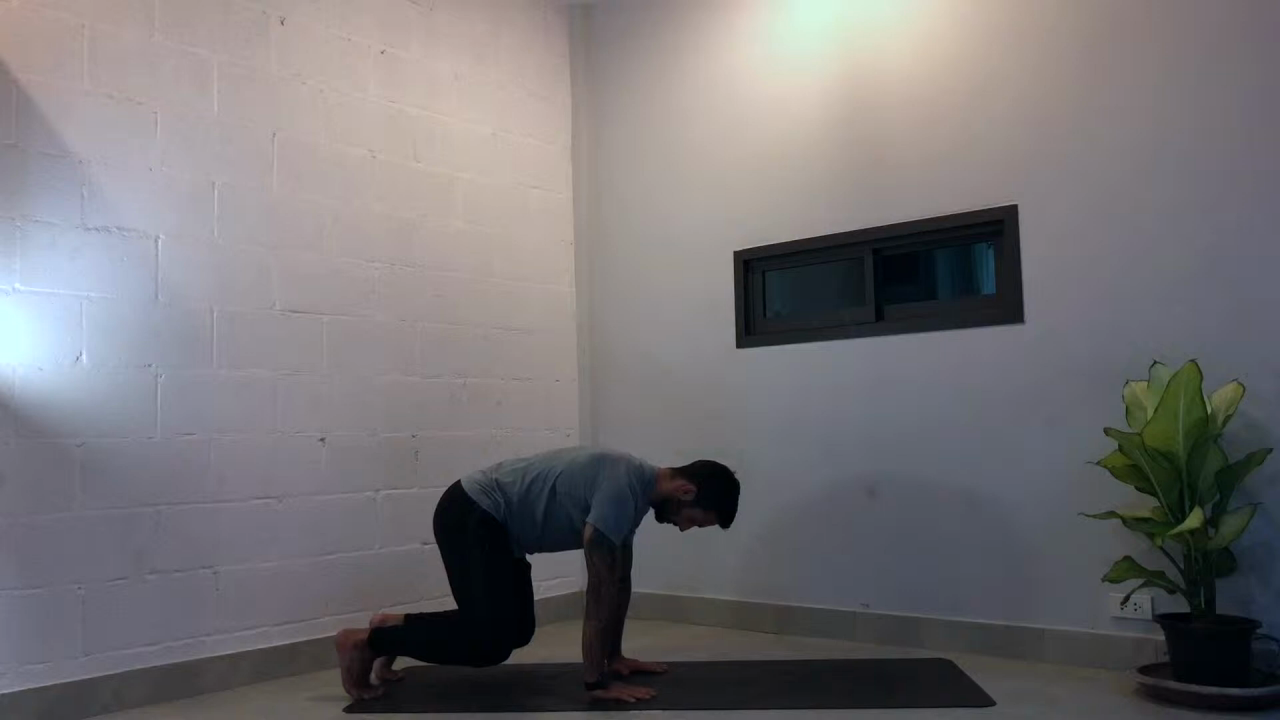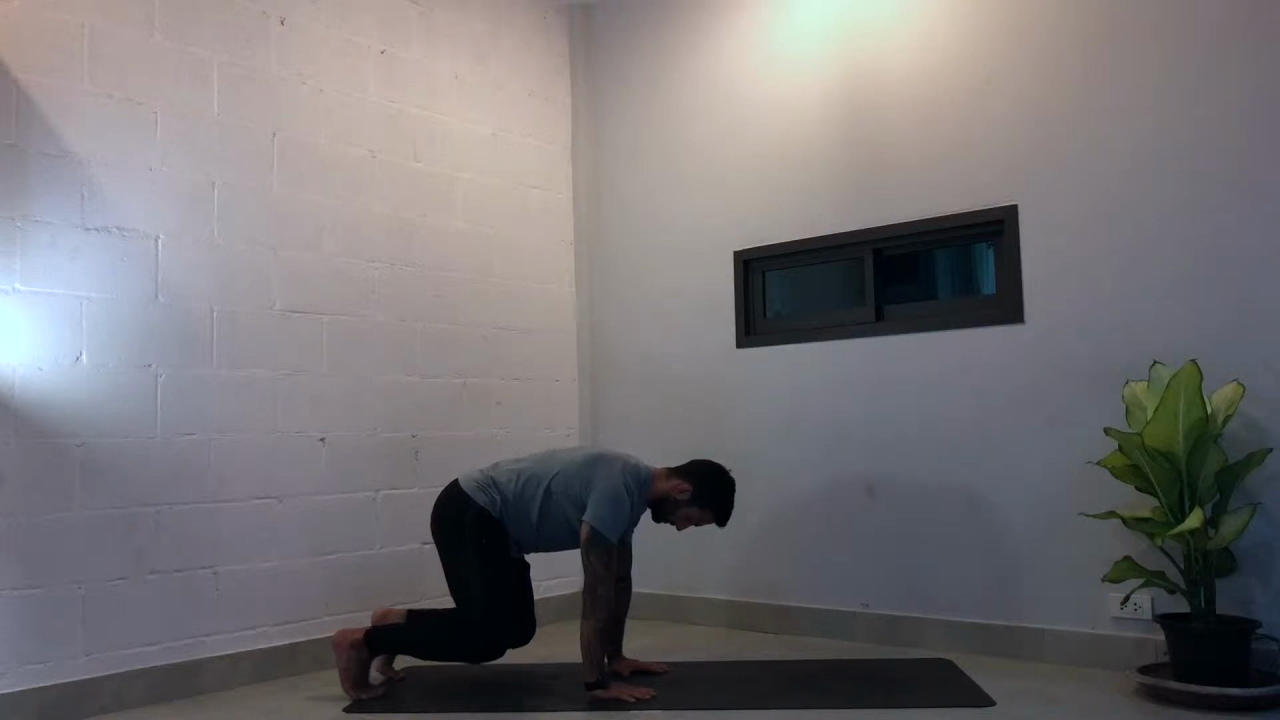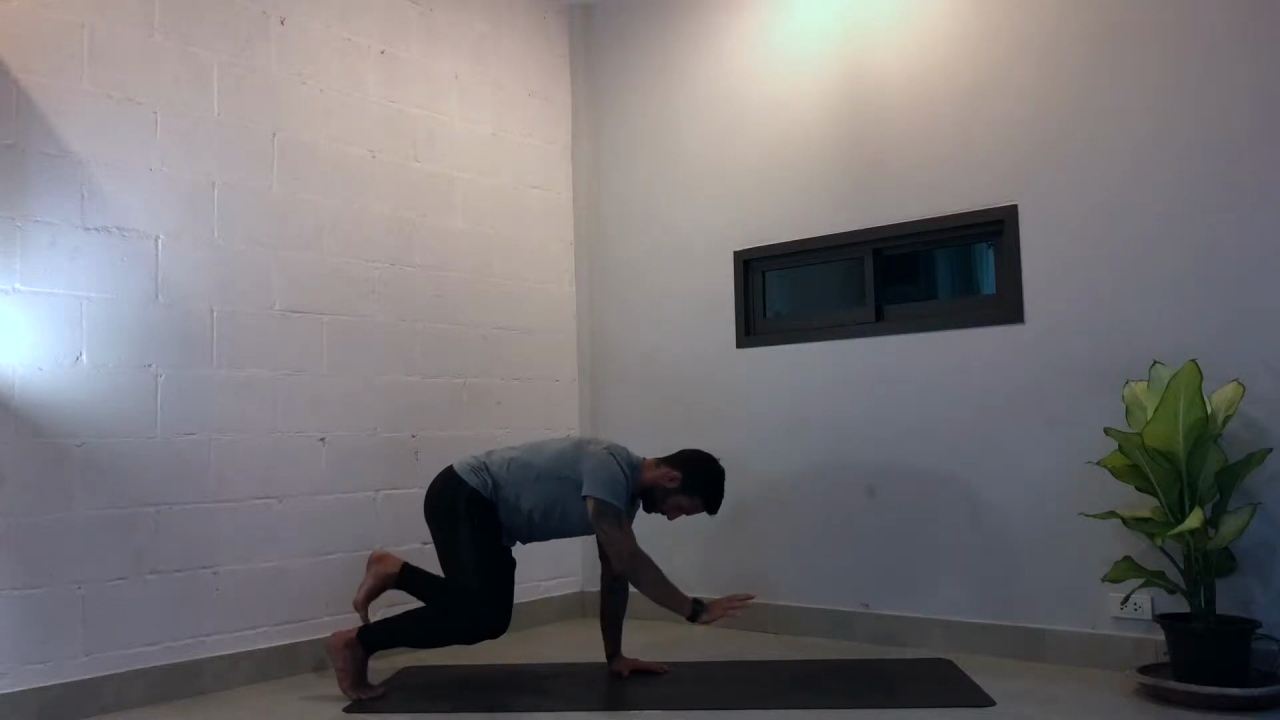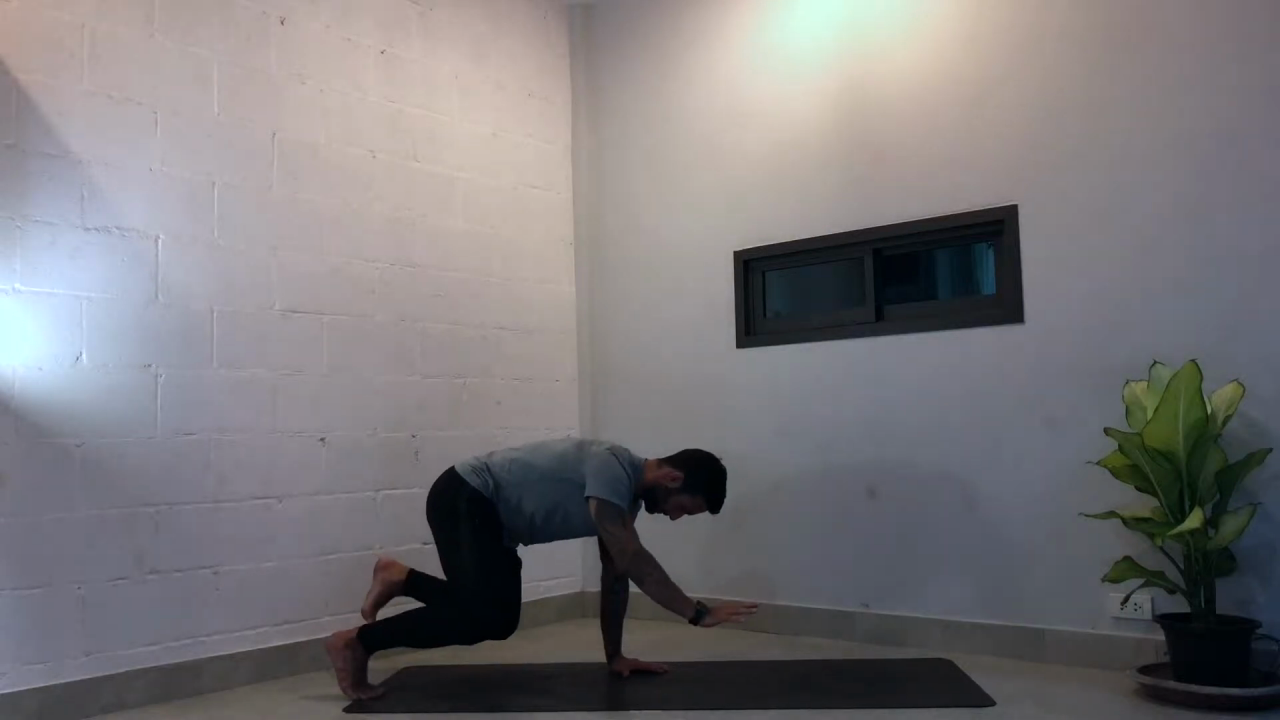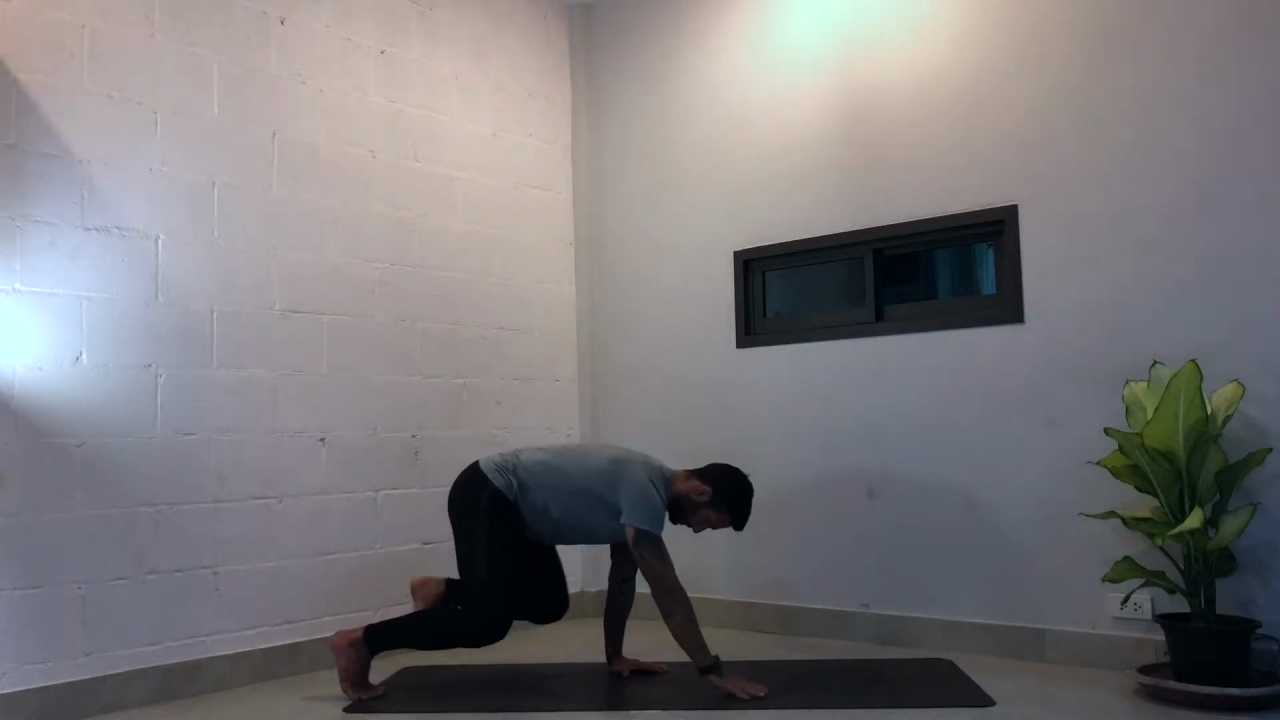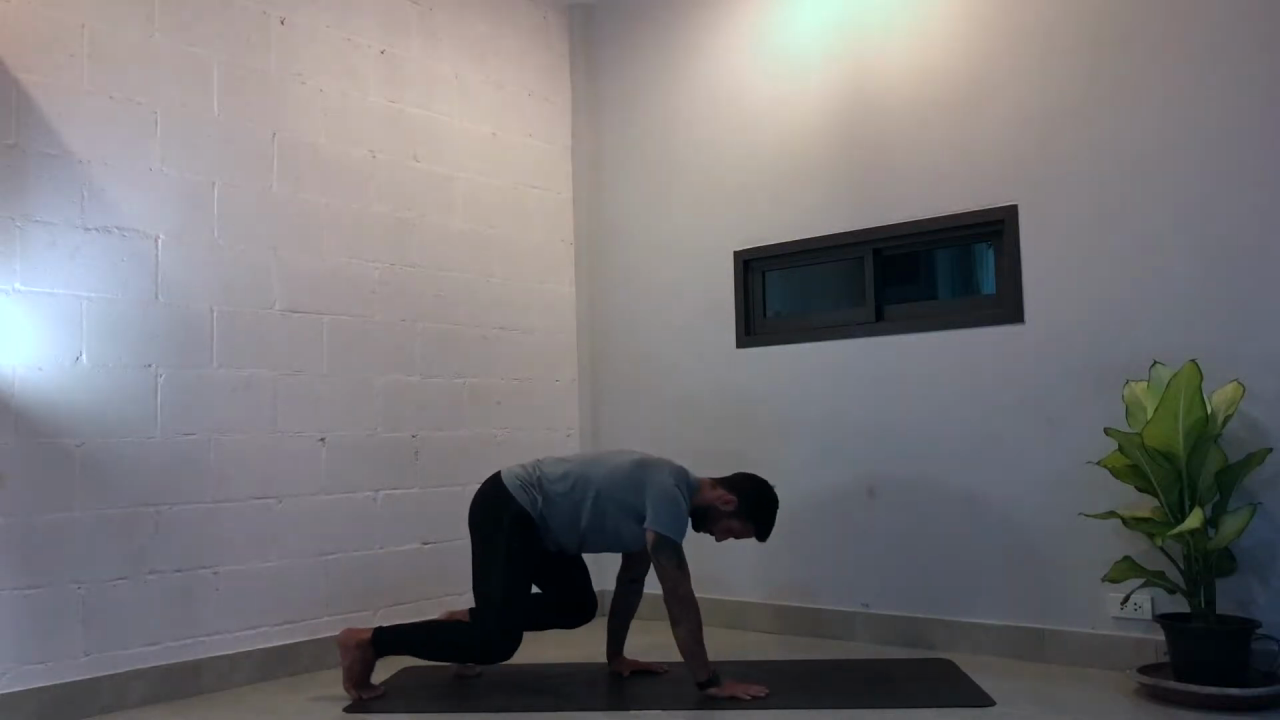
dt=0.5s
person 1, frame 1
left shoulder: (635, 488)
right shoulder: (623, 487)
left elbow: (620, 580)
right elbow: (600, 589)
left wrist: (615, 656)
right wrist: (596, 680)
left hip: (495, 523)
right hip: (471, 515)
left knee: (515, 631)
right knee: (490, 642)
left ankle: (397, 626)
right ankle: (366, 642)
person 1, frame 2
left shoulder: (633, 493)
right shoulder: (619, 487)
left elbow: (620, 580)
right elbow: (597, 590)
left wrist: (615, 657)
right wrist: (597, 679)
left hip: (494, 523)
right hip: (468, 513)
left knee: (516, 631)
right knee: (488, 638)
left ankle: (400, 622)
right ankle: (362, 643)
person 1, frame 3
left shoulder: (626, 488)
right shoulder: (610, 468)
left elbow: (614, 575)
right elbow: (628, 561)
left wrist: (615, 655)
right wrist: (696, 610)
left hip: (489, 511)
right hip: (462, 497)
left knee: (488, 615)
right knee: (480, 617)
left ankle: (394, 571)
right ankle: (356, 643)
person 1, frame 4
left shoulder: (626, 490)
right shoulder: (611, 468)
left elbow: (615, 576)
right elbow: (633, 561)
left wrist: (615, 656)
right wrist: (698, 612)
left hip: (493, 516)
right hip: (464, 498)
left knee: (500, 621)
right knee: (483, 617)
left ankle: (398, 578)
right ankle: (355, 643)
person 1, frame 5
left shoulder: (646, 489)
right shoulder: (645, 490)
left elbow: (623, 577)
right elbow: (667, 592)
left wrist: (614, 655)
right wrist: (712, 669)
left hip: (512, 508)
right hip: (485, 496)
left knee: (550, 604)
right knee: (488, 622)
left ankle: (440, 592)
right ankle: (359, 643)
person 1, frame 6
left shoulder: (667, 493)
right shoulder: (669, 496)
left elbow: (632, 578)
right elbow: (679, 597)
left wrist: (615, 655)
right wrist: (709, 681)
left hip: (533, 519)
right hip: (507, 509)
left knee: (578, 606)
right knee: (497, 642)
left ankle: (468, 621)
right ankle: (367, 642)
